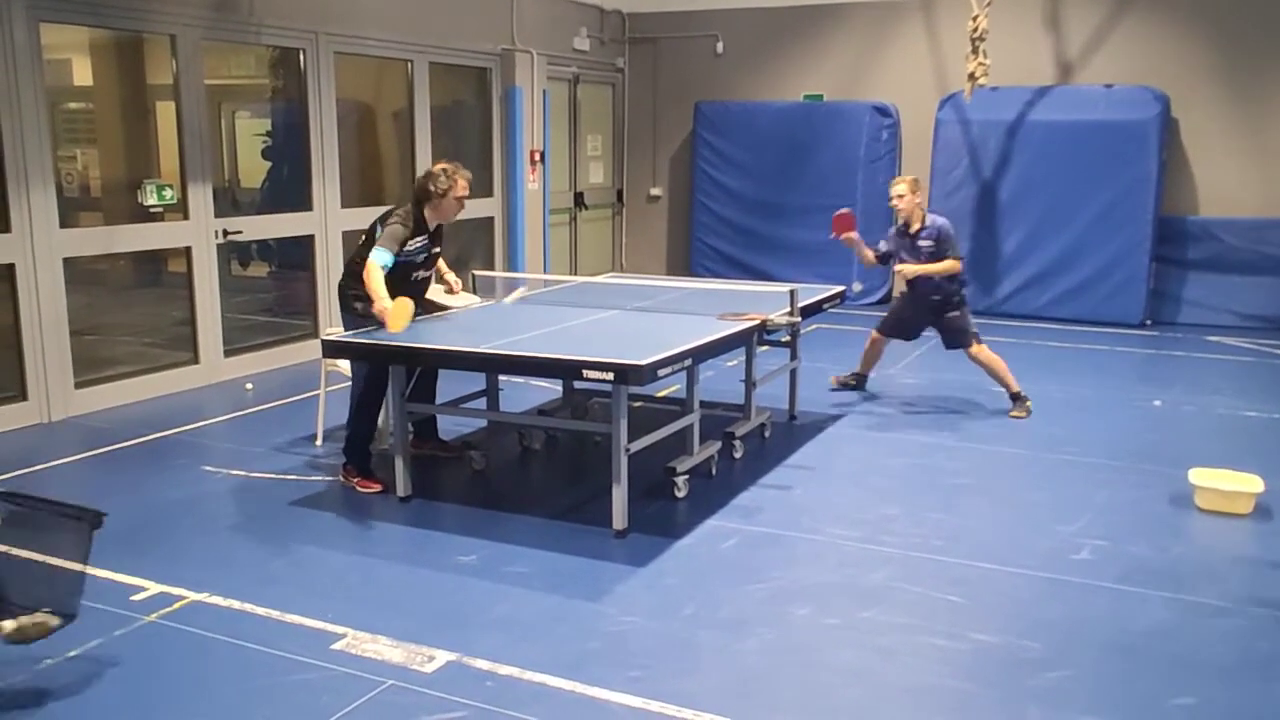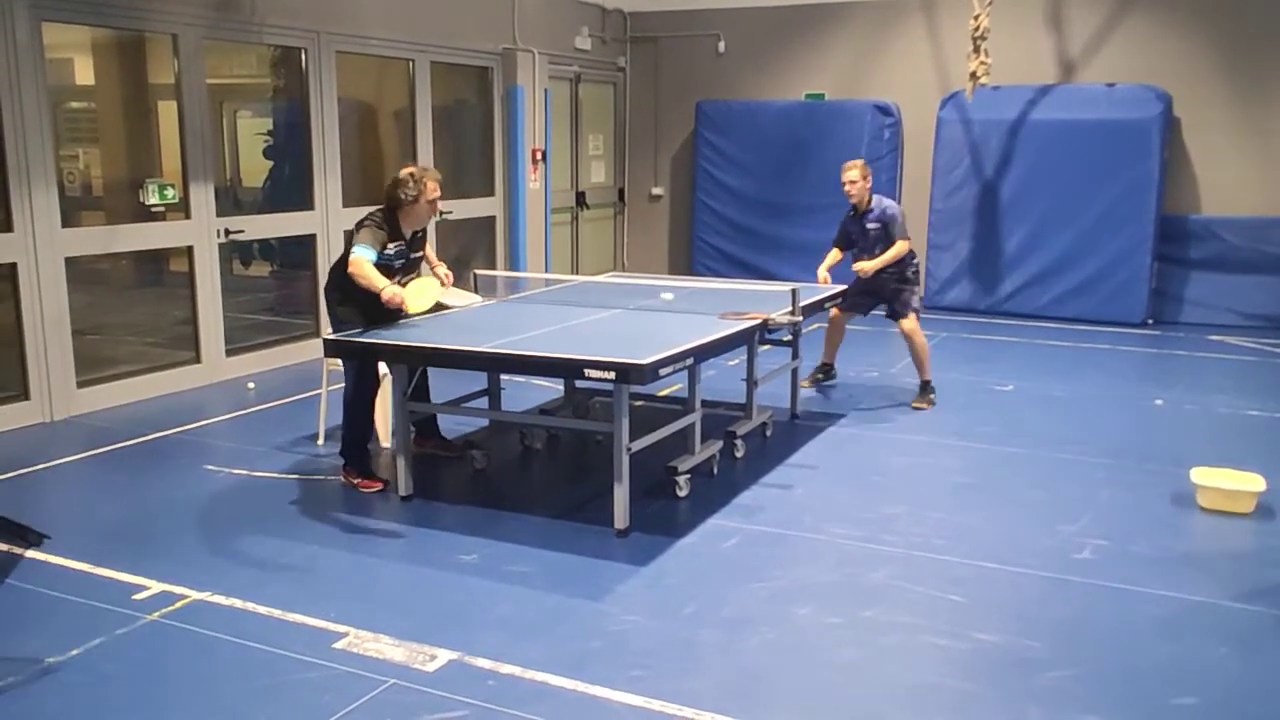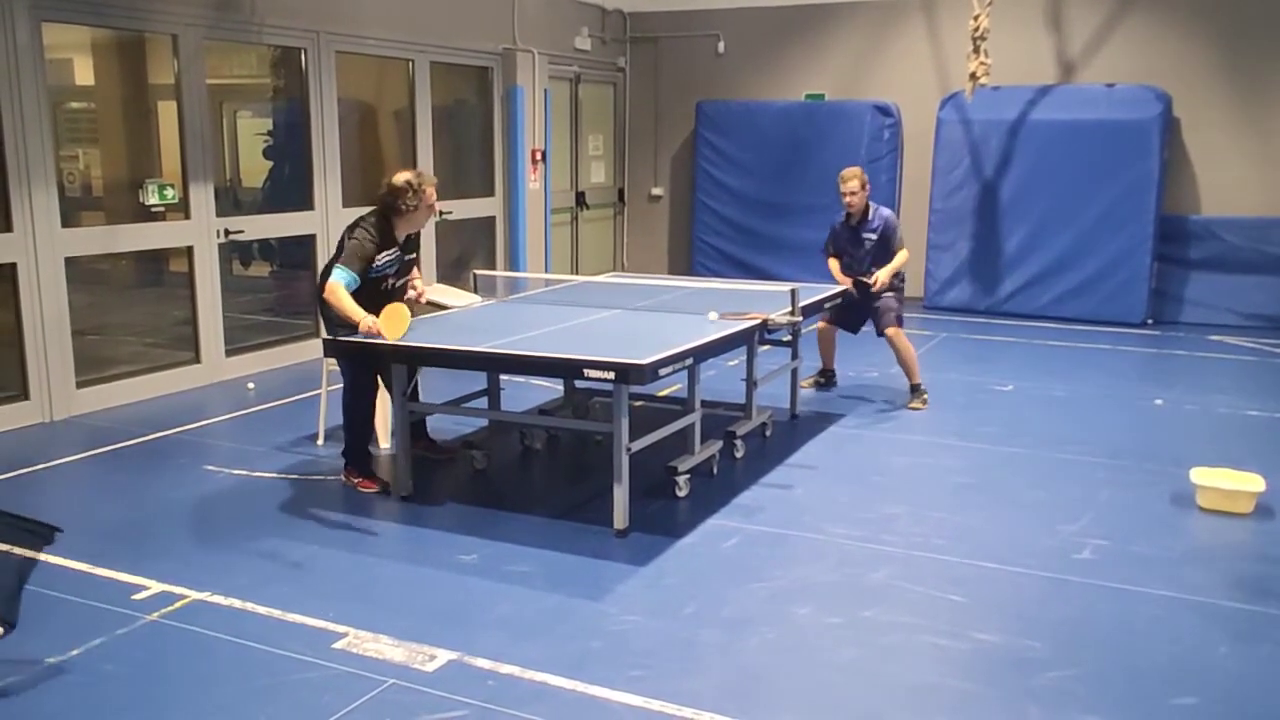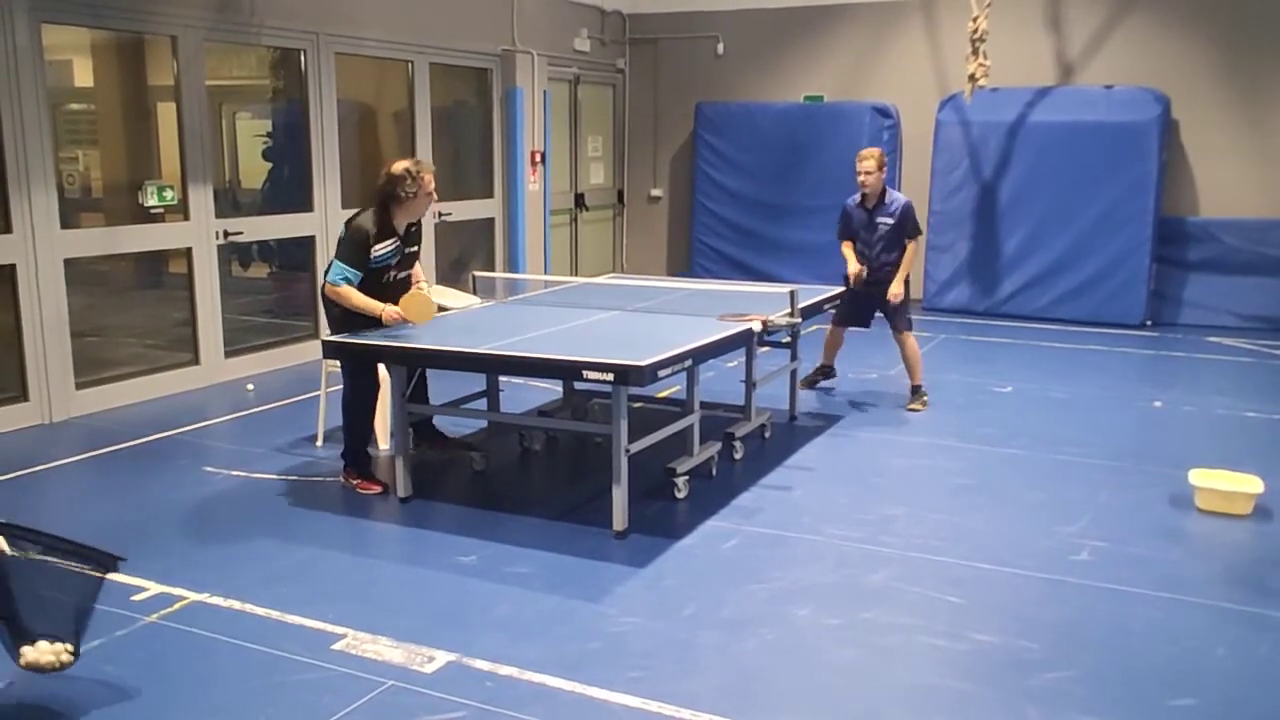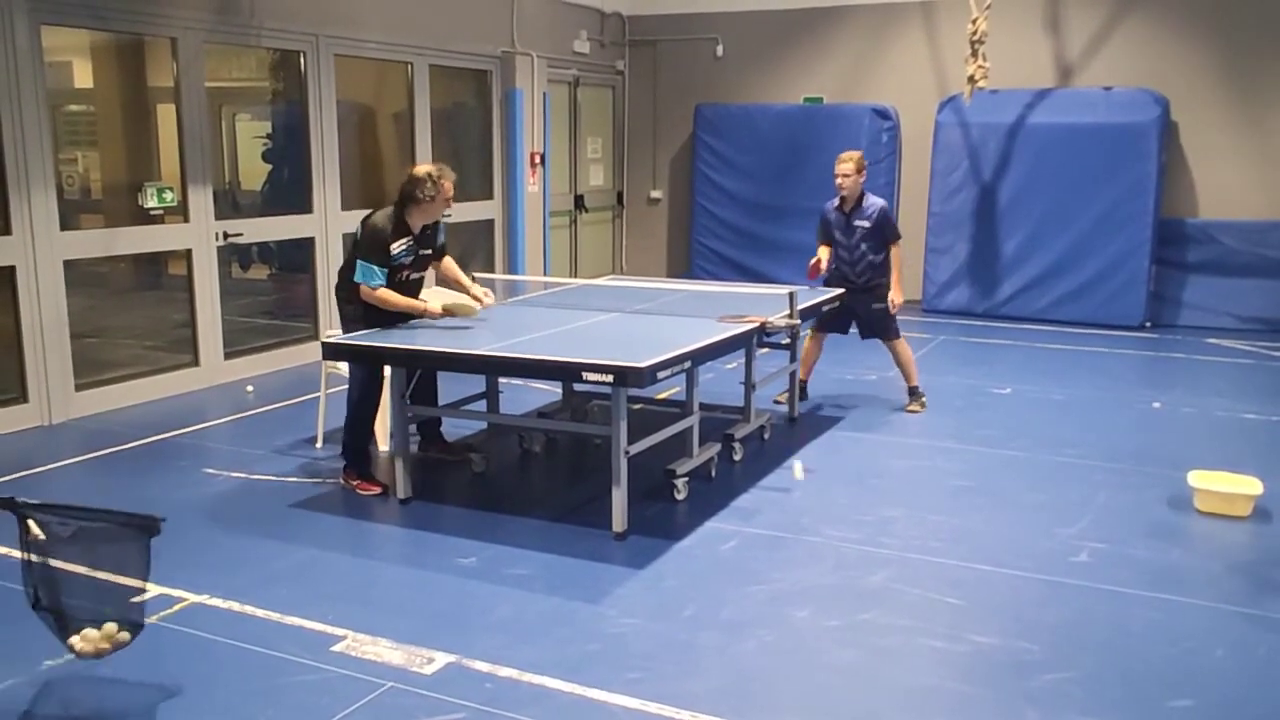
dt=0.3s
person 1, frame 1
left shoulder: (434, 222)
right shoulder: (400, 225)
right elbow: (372, 268)
left wrist: (445, 273)
right wrist: (382, 301)
right hip: (367, 303)
left knee: (425, 365)
right knee: (372, 379)
left ankle: (425, 436)
right ankle: (354, 465)
person 1, frame 2
left shoulder: (417, 225)
right shoulder: (376, 228)
right elbow: (357, 266)
left wrist: (435, 264)
right wrist: (386, 288)
left hip: (391, 306)
right hip: (353, 307)
left knee: (415, 367)
right knee: (364, 381)
left ankle: (426, 434)
right ankle: (354, 465)
person 1, frame 3
left shoulder: (410, 229)
right shoulder: (366, 237)
right elbow: (333, 289)
left wrist: (415, 280)
right wrist: (361, 319)
left hip: (384, 310)
right hip: (348, 313)
left knee: (404, 372)
right knee: (362, 383)
left ankle: (416, 436)
right ankle: (356, 466)
person 1, frame 4
left shoulder: (413, 222)
right shoulder: (363, 229)
right elbow: (334, 288)
left wrist: (420, 281)
right wrist: (381, 310)
left hip: (391, 309)
right hip: (352, 314)
right knee: (362, 385)
left ankle: (424, 433)
right ankle: (355, 467)
person 1, frame 5
left shoulder: (432, 224)
right shoulder: (379, 228)
left elbow: (440, 258)
right elbow: (370, 291)
left wrist: (469, 287)
right wrist: (422, 308)
left hip: (404, 309)
right hip: (364, 311)
left knee: (422, 369)
right knee: (368, 382)
left ankle: (431, 439)
right ankle: (355, 468)
person 2, frame 1
left shoulder: (940, 226)
right shoulder: (897, 233)
left elbow: (956, 265)
right elbow: (873, 260)
left wrist: (918, 269)
right wrist: (856, 243)
left hip: (948, 301)
right hip: (915, 299)
left knee: (976, 350)
right knee: (877, 337)
left ankle: (1018, 397)
right ankle: (860, 378)
person 2, frame 2
left shoulder: (888, 209)
right shoulder: (850, 217)
left elbow: (903, 245)
right elbow: (838, 248)
left wrist: (875, 264)
right wrist: (824, 267)
left hip: (900, 276)
right hip: (869, 277)
left knee: (909, 327)
right knee: (837, 314)
left ankle: (926, 387)
right ankle: (826, 368)
person 2, frame 3
left shoulder: (885, 218)
right shoulder: (839, 225)
left elbow: (903, 253)
right elbow: (833, 257)
left wrist: (887, 272)
right wrist: (840, 278)
left hip: (885, 287)
right hip: (854, 288)
left knee: (893, 332)
right knee: (824, 327)
left ankle: (917, 389)
right ankle: (827, 374)
person 2, frame 4
left shoulder: (901, 205)
right shoulder: (850, 206)
left elbow: (913, 243)
left wrist: (900, 280)
right wrist: (852, 262)
left hip: (890, 281)
right hip: (859, 279)
left knee: (903, 334)
right knee: (837, 324)
left ankle: (918, 391)
right ankle: (826, 368)
person 2, frame 5
left shoulder: (878, 209)
right shoulder: (829, 211)
left elbow: (894, 247)
left wrist: (895, 287)
right wrist: (822, 258)
left hip: (873, 288)
right hip: (838, 285)
left knee: (893, 339)
right knee: (816, 333)
left ankle: (915, 392)
right ankle: (800, 387)
